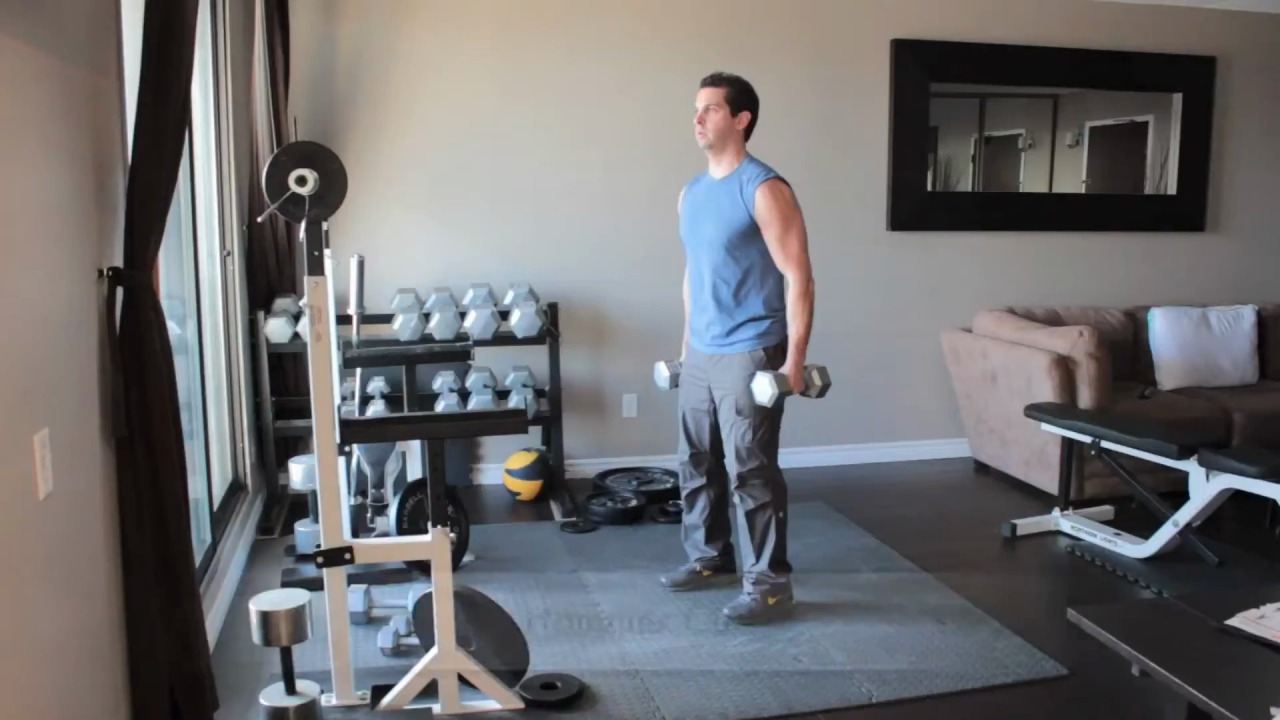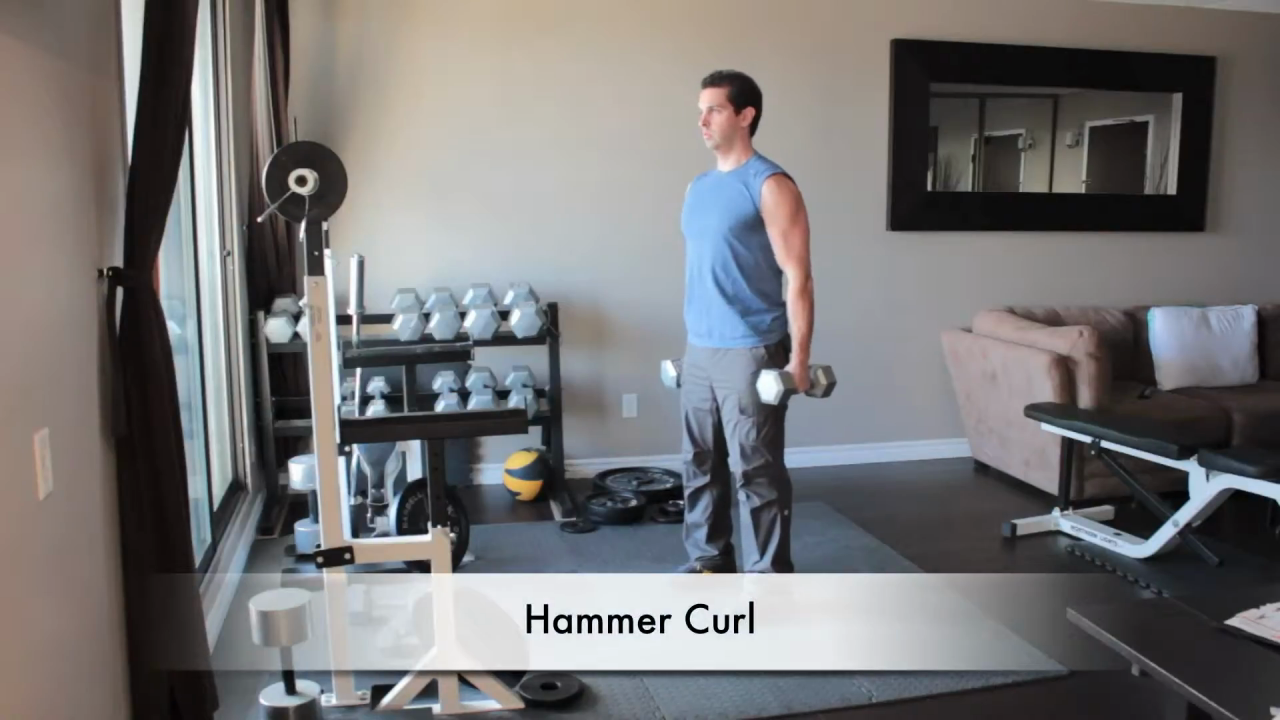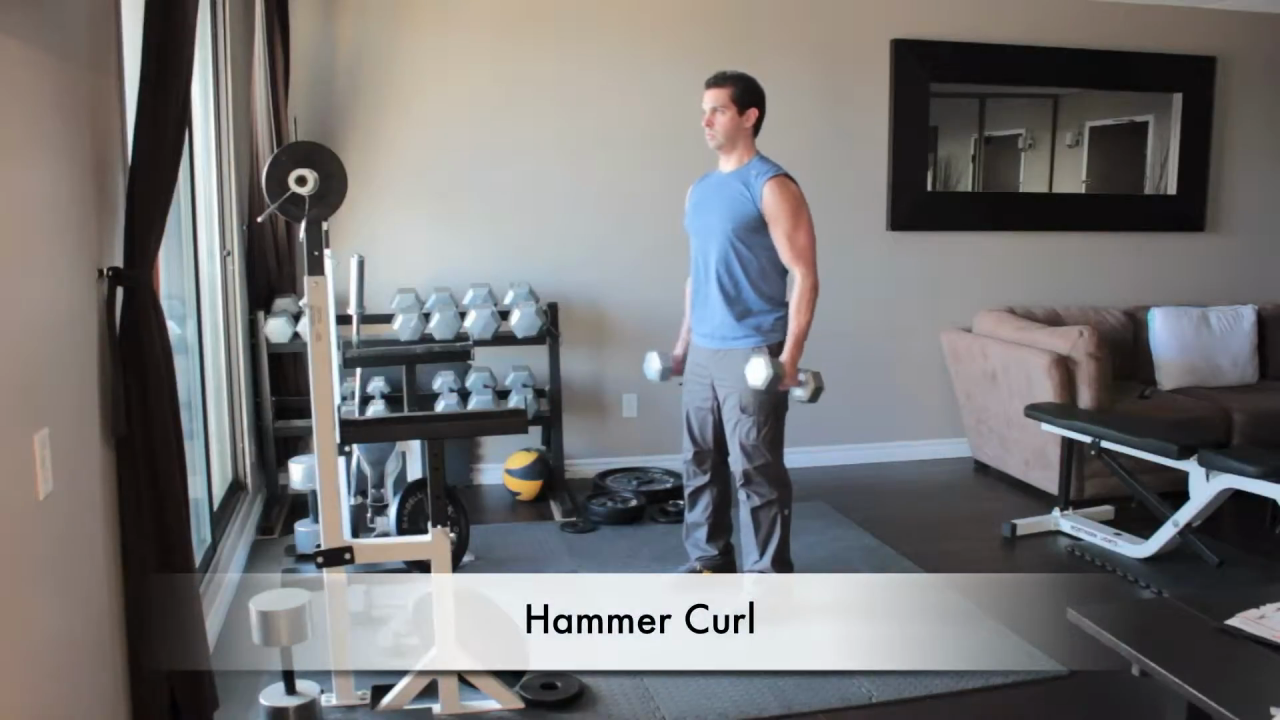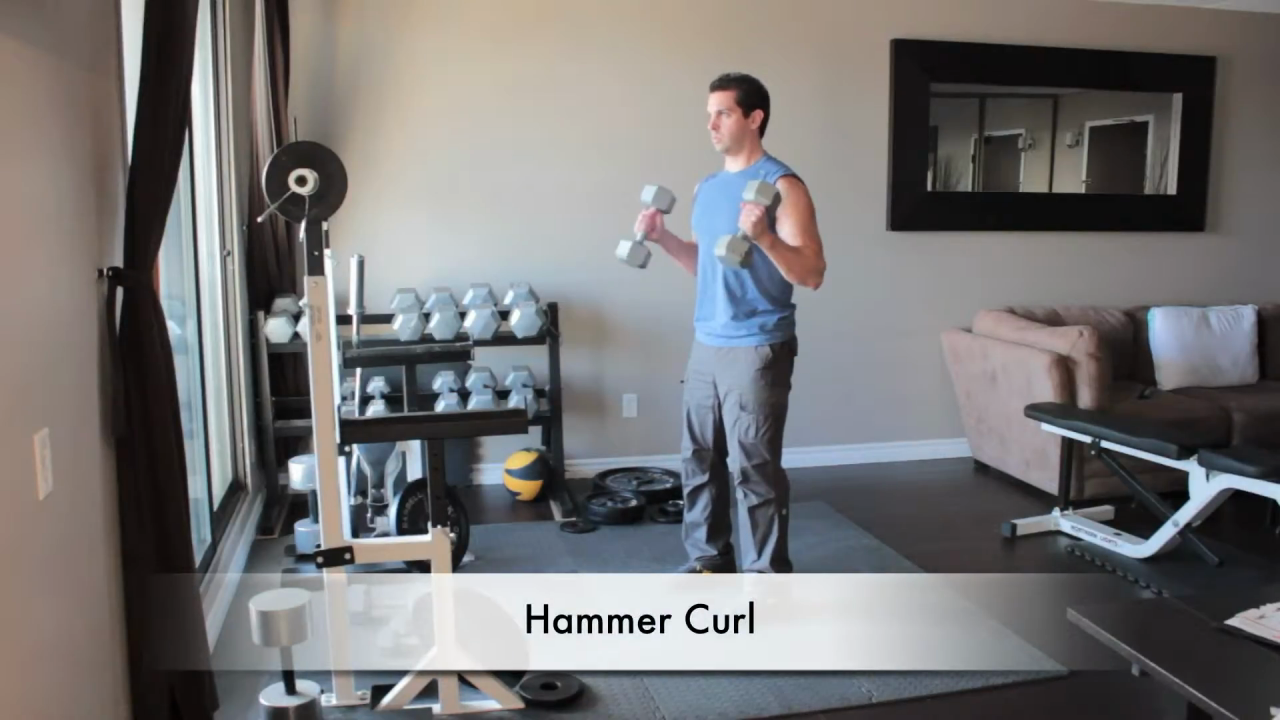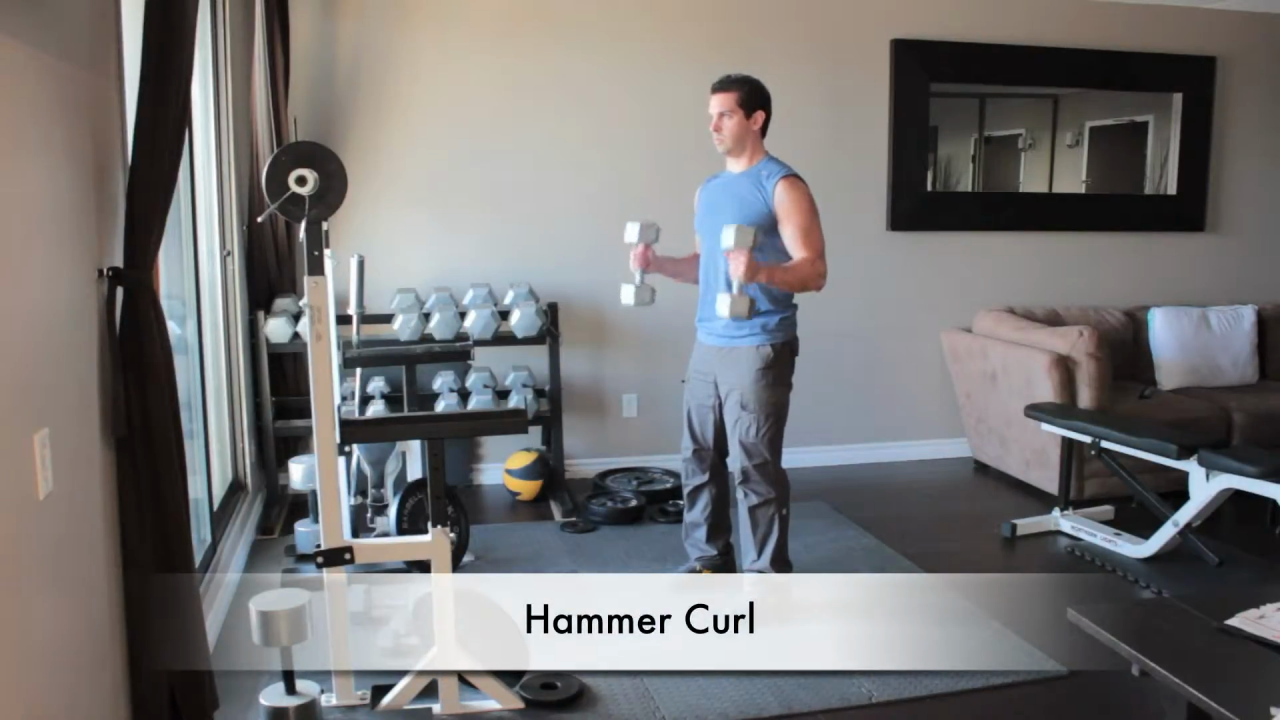
dt=0.7s
person 1, frame 1
left shoulder: (765, 190)
right shoulder: (691, 193)
left elbow: (798, 278)
left wrist: (795, 359)
left hip: (750, 356)
right hip: (701, 355)
left knee: (751, 473)
right knee: (697, 466)
left ankle: (770, 582)
right ankle: (710, 556)
person 1, frame 2
left shoulder: (770, 186)
right shoulder: (697, 188)
left elbow: (797, 276)
left wrist: (799, 358)
left hip: (751, 353)
right hip: (699, 352)
left knee: (756, 471)
right knee: (700, 464)
left ankle: (769, 578)
right ankle: (710, 557)
person 1, frame 3
left shoulder: (773, 187)
right shoulder: (699, 188)
left elbow: (805, 276)
left wrist: (791, 354)
right wrist: (683, 341)
left hip: (753, 354)
right hip: (703, 351)
left knee: (756, 471)
right knee: (700, 463)
left ankle: (768, 576)
right ankle: (709, 559)
person 1, frame 4
left shoulder: (781, 185)
right shoulder: (707, 187)
left elbow: (812, 273)
left wrist: (763, 236)
right wrist: (662, 238)
left hip: (757, 350)
right hip: (706, 345)
left knee: (754, 468)
right knee: (699, 459)
left ankle: (766, 576)
right ankle: (709, 559)
person 1, frame 5
left shoulder: (783, 186)
right shoulder: (708, 189)
left elbow: (814, 272)
left wrist: (760, 271)
right wrist: (660, 262)
left hip: (759, 350)
right hip: (707, 346)
left knee: (755, 468)
right knee: (699, 460)
left ankle: (766, 576)
right ankle: (708, 559)
